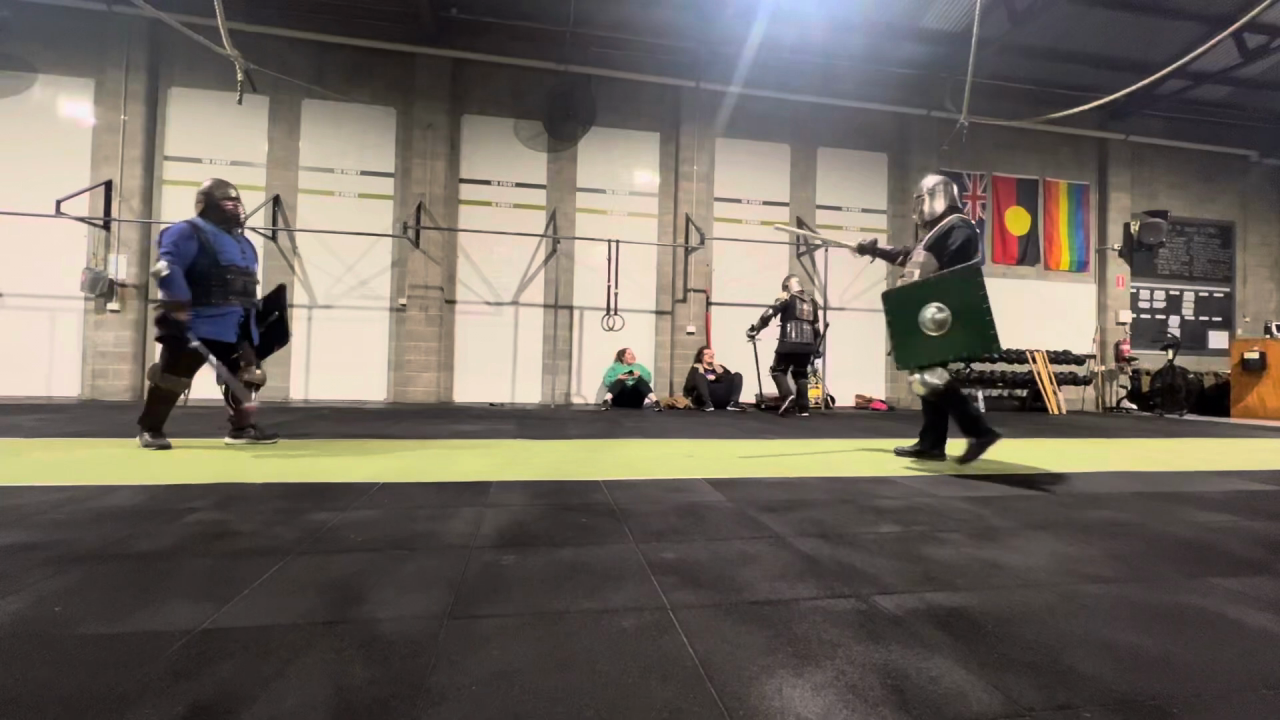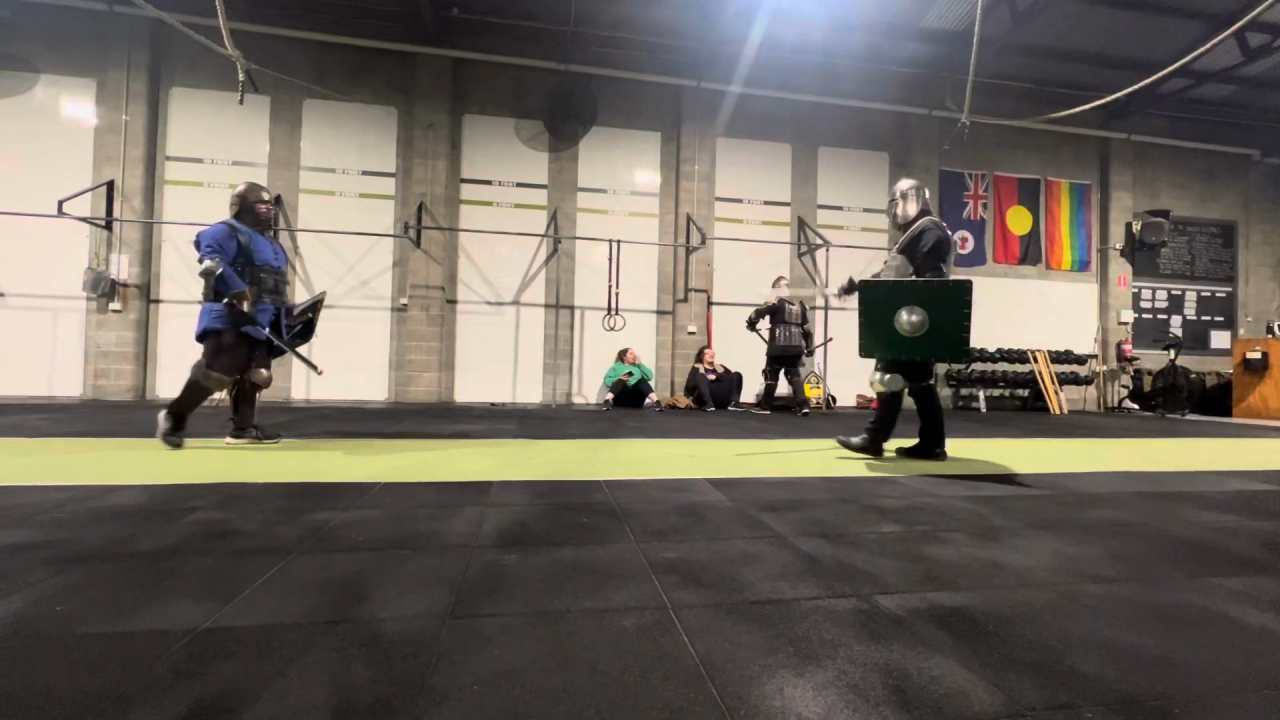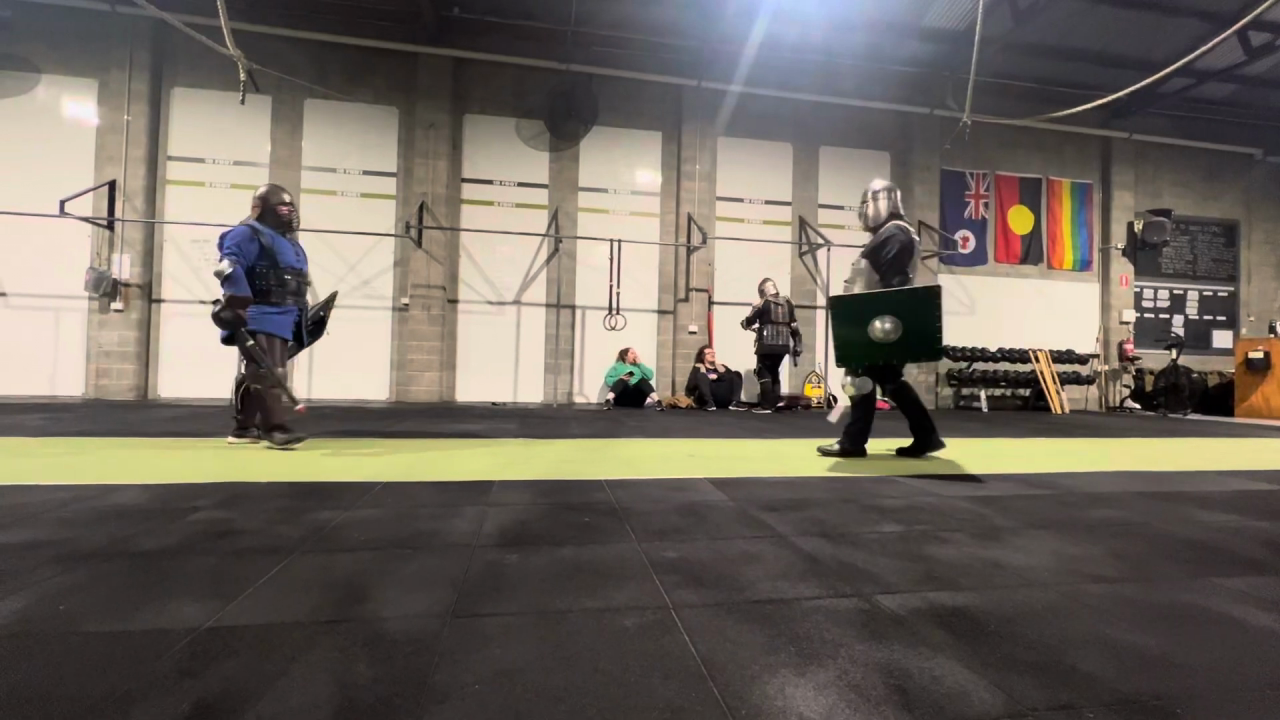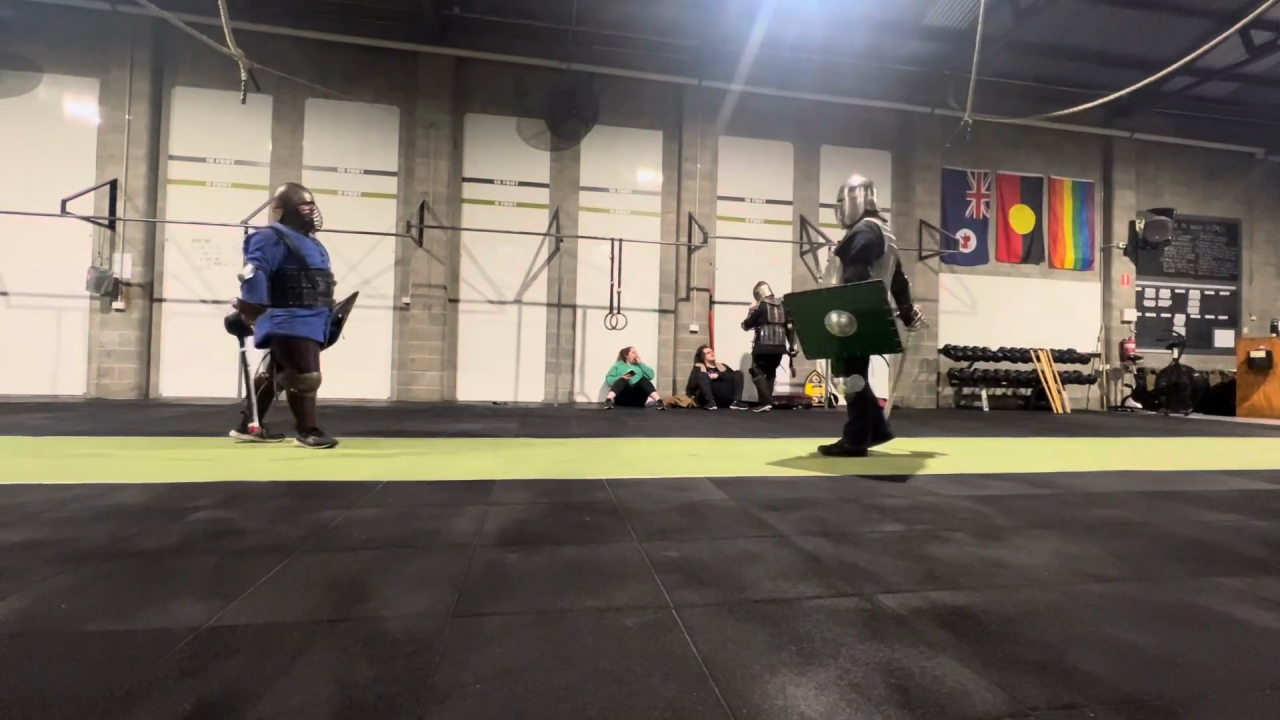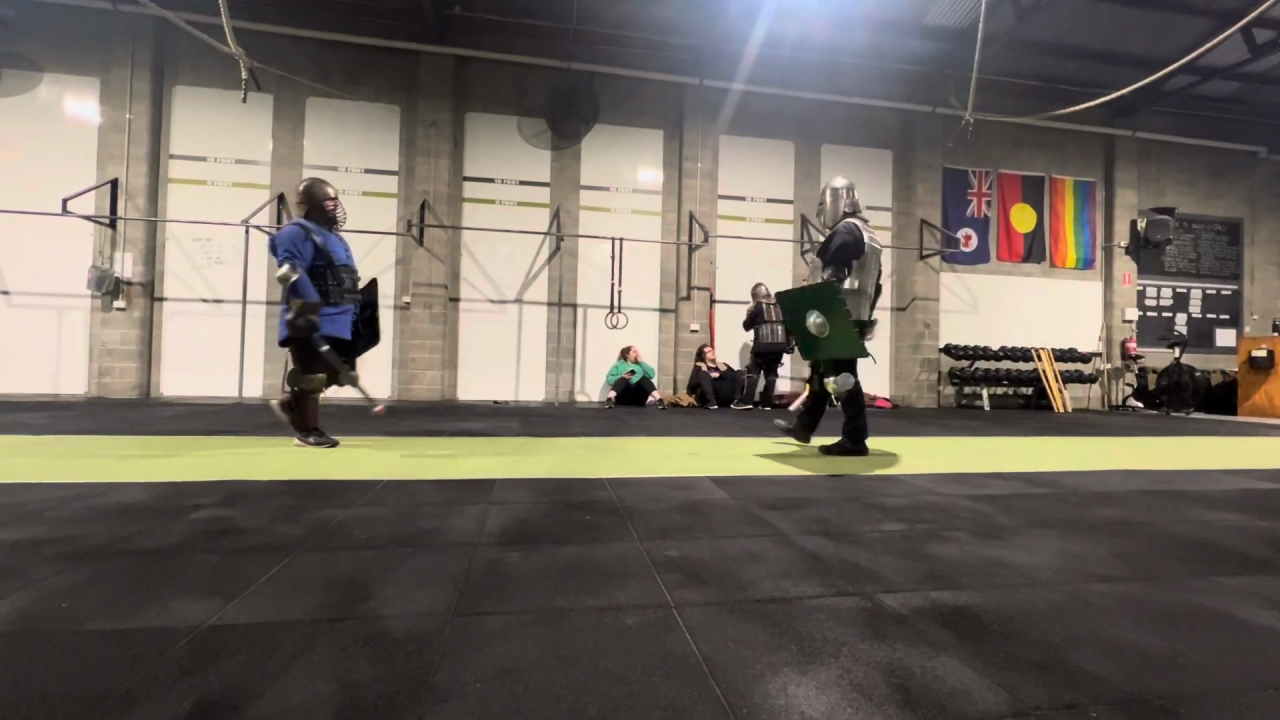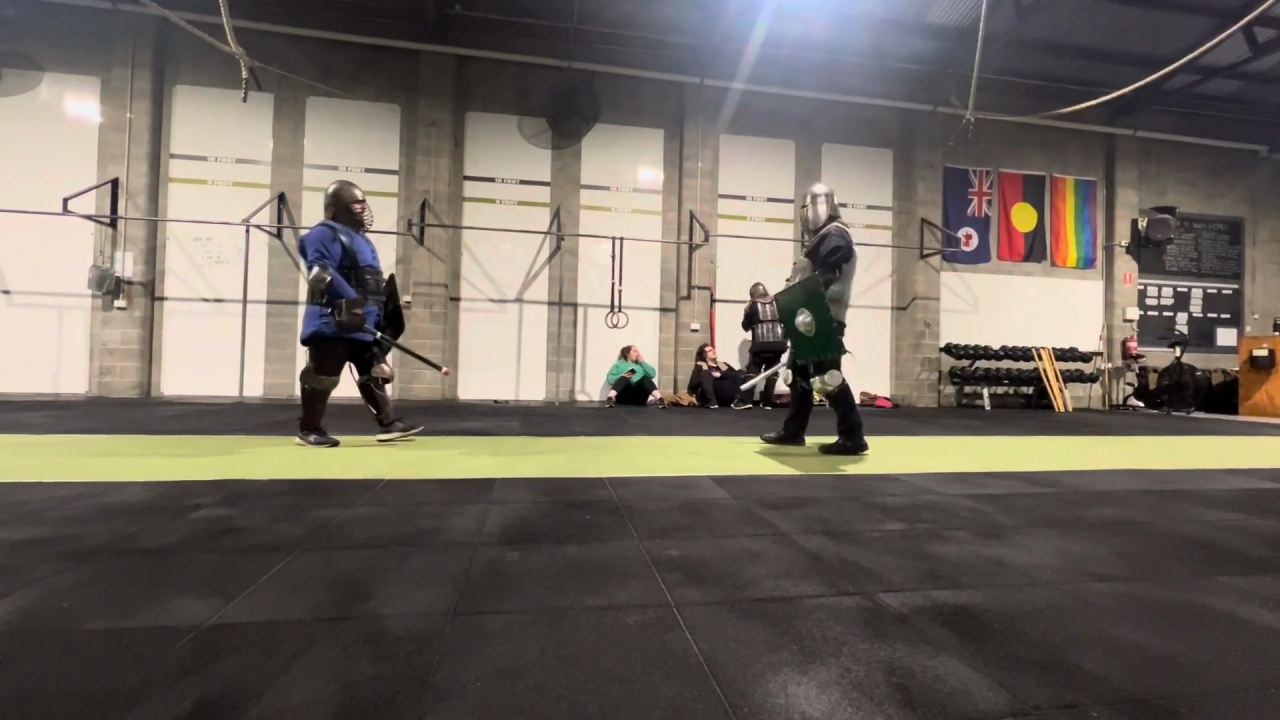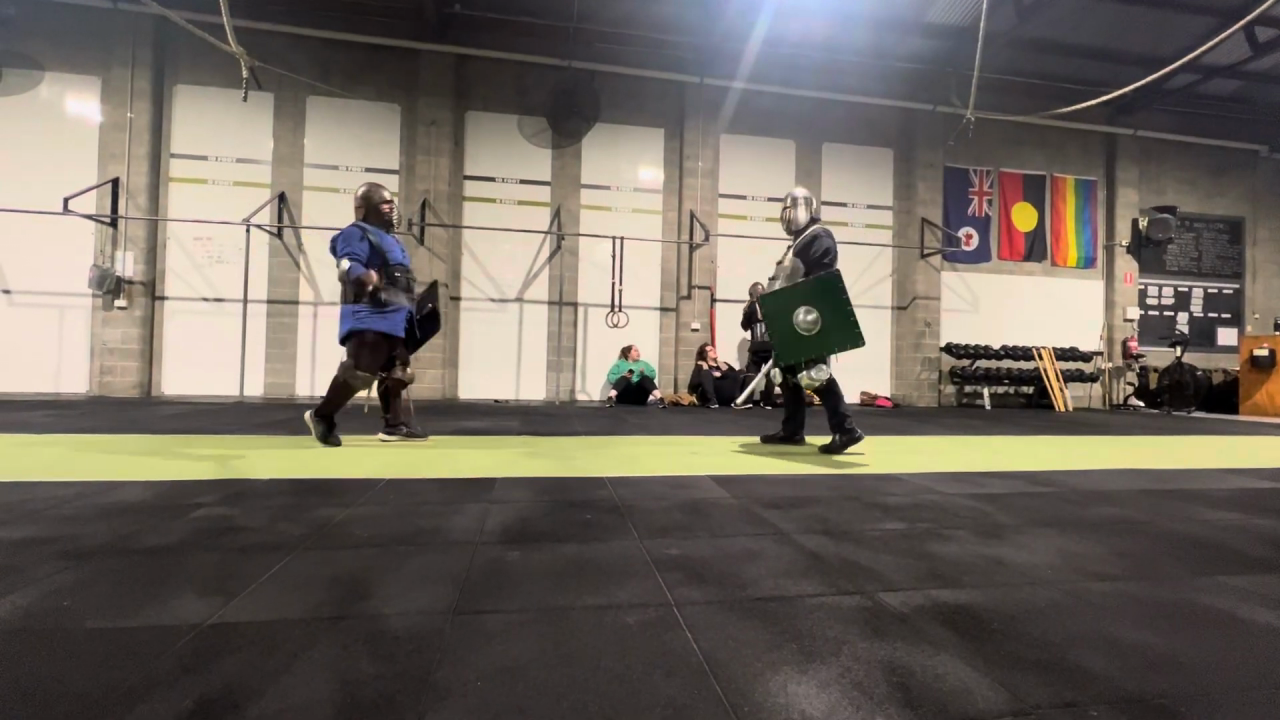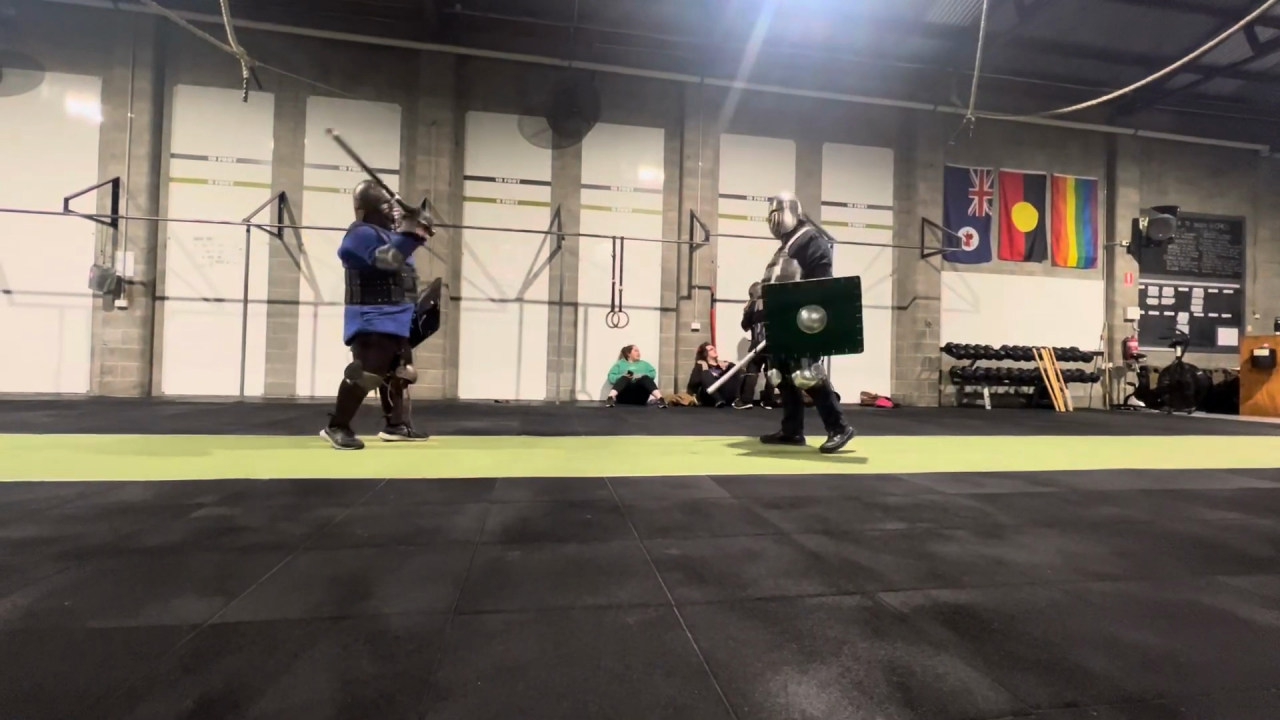
dt=0.3s
person 1, frame 1
left shoulder: (959, 227)
right shoulder: (939, 230)
right elbow: (908, 256)
right wrist: (875, 249)
left knee: (930, 375)
right knee: (931, 377)
left ankle: (980, 431)
right ankle: (931, 443)
person 1, frame 2
left shoulder: (930, 230)
right shoulder: (917, 233)
left elbow: (931, 276)
right elbow: (894, 272)
right wrist: (857, 285)
left knee: (890, 374)
right knee: (920, 380)
left ankle: (875, 438)
right ankle: (932, 444)
person 1, frame 3
left shoulder: (894, 234)
right shoulder: (891, 235)
left elbow: (895, 282)
left knee: (862, 379)
right knee: (892, 382)
left ankle: (854, 441)
right ankle: (926, 437)
person 1, frame 4
left shoulder: (865, 230)
right shoulder: (879, 231)
left elbow: (856, 276)
right elbow: (897, 278)
right wrist: (907, 311)
left knee: (851, 376)
right knee: (853, 375)
left ankle: (855, 440)
right ankle: (877, 428)
person 1, frame 5
left shoulder: (845, 231)
right shoulder: (865, 234)
left elbow: (833, 277)
right elbow: (873, 282)
right wrist: (867, 315)
right hip: (850, 317)
left knee: (842, 376)
right knee: (821, 373)
left ankle: (855, 439)
right ankle: (804, 426)
person 1, frame 6
left shoulder: (834, 235)
right shoulder: (825, 238)
left elbow: (825, 277)
left knee: (828, 377)
right knee: (799, 375)
left ankle: (852, 436)
right ankle: (793, 431)
person 1, frame 7
left shoulder: (819, 237)
right shoulder: (798, 243)
left knee: (813, 373)
right knee: (788, 376)
left ankle: (845, 430)
right ankle: (792, 430)
person 1, frame 8
left shoulder: (811, 238)
right shoulder: (783, 248)
left elbow: (821, 278)
right wrist: (762, 317)
right knee: (784, 377)
left ankle: (838, 427)
right ankle: (792, 430)
person 2, frame 1
left shoulder: (240, 240)
right shoulder: (190, 233)
left elbow: (247, 282)
right elbow: (168, 268)
left wrist: (252, 314)
right wrist: (176, 305)
left hip: (234, 322)
right hip: (198, 319)
left knee: (246, 373)
right knee: (174, 373)
left ankle: (242, 428)
right ankle: (149, 429)
person 2, frame 2
left shoulder: (270, 242)
right shoulder: (225, 233)
left elbow: (276, 283)
right elbow: (213, 267)
left wrist: (280, 320)
right wrist: (240, 297)
left hip: (261, 321)
right hip: (231, 318)
left knee: (256, 373)
right knee: (218, 369)
left ankle: (244, 428)
right ankle: (174, 416)
person 2, frame 3
left shoulder: (290, 243)
right shoulder: (248, 235)
left elbow: (296, 284)
right elbow: (230, 269)
left wrist: (304, 317)
right wrist: (237, 304)
left hip: (284, 320)
right hip: (260, 317)
left knee: (255, 372)
right knee: (269, 371)
left ankle: (244, 428)
right ankle: (274, 428)
person 2, frame 4
left shoulder: (310, 242)
right shoulder: (273, 238)
left elbow: (319, 283)
right elbow: (253, 273)
left wrist: (329, 316)
right wrist: (248, 310)
left hip: (309, 321)
right hip: (289, 320)
left knee: (276, 374)
right knee: (304, 374)
left ankle: (248, 426)
right ankle: (308, 431)
person 2, frame 5
left shoulder: (330, 236)
right shoulder: (297, 234)
left elbow: (342, 277)
right elbow: (290, 273)
left wrist: (353, 310)
right wrist: (306, 306)
left hip: (337, 319)
right hip: (311, 319)
left knee: (341, 368)
right knee: (310, 373)
left ankle: (290, 404)
right ankle: (306, 429)
person 2, frame 6
left shoulder: (358, 237)
right shoulder: (325, 234)
left elbow: (368, 278)
right elbow: (321, 274)
left wrist: (378, 311)
right wrist: (349, 303)
left hip: (362, 321)
right hip: (332, 320)
left knee: (375, 370)
right knee: (323, 375)
left ankle: (388, 424)
right ankle: (309, 430)
person 2, frame 7
left shoulder: (388, 238)
right shoulder: (356, 234)
right elbow: (347, 266)
left wrist: (410, 312)
right wrist: (368, 281)
left hip: (393, 318)
right hip: (368, 317)
left knee: (397, 372)
right knee: (360, 370)
left ankle: (395, 426)
right ankle: (322, 417)
person 2, frame 8
left shoulder: (385, 234)
right shoulder: (362, 234)
left elbow: (397, 272)
right elbow: (388, 258)
right wrist: (412, 232)
left hip: (395, 317)
right hip: (373, 317)
left knee: (399, 372)
right knee: (366, 372)
left ankle: (397, 425)
right ankle: (337, 426)
